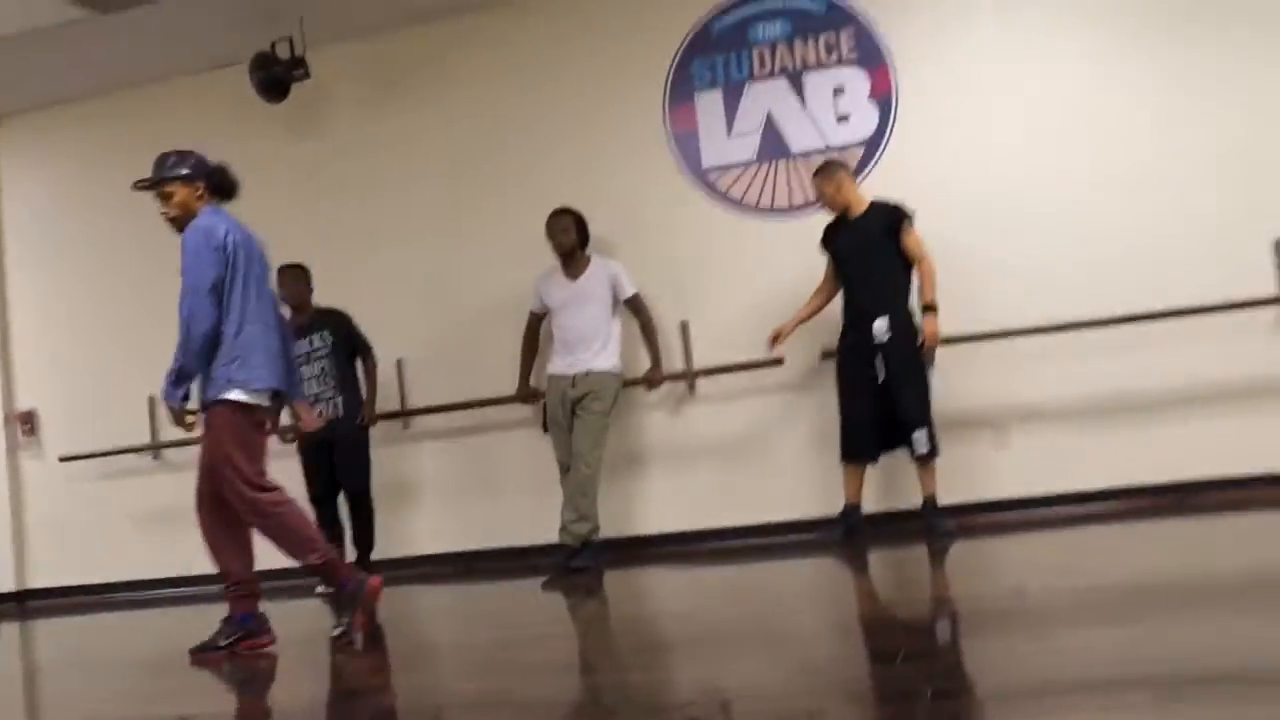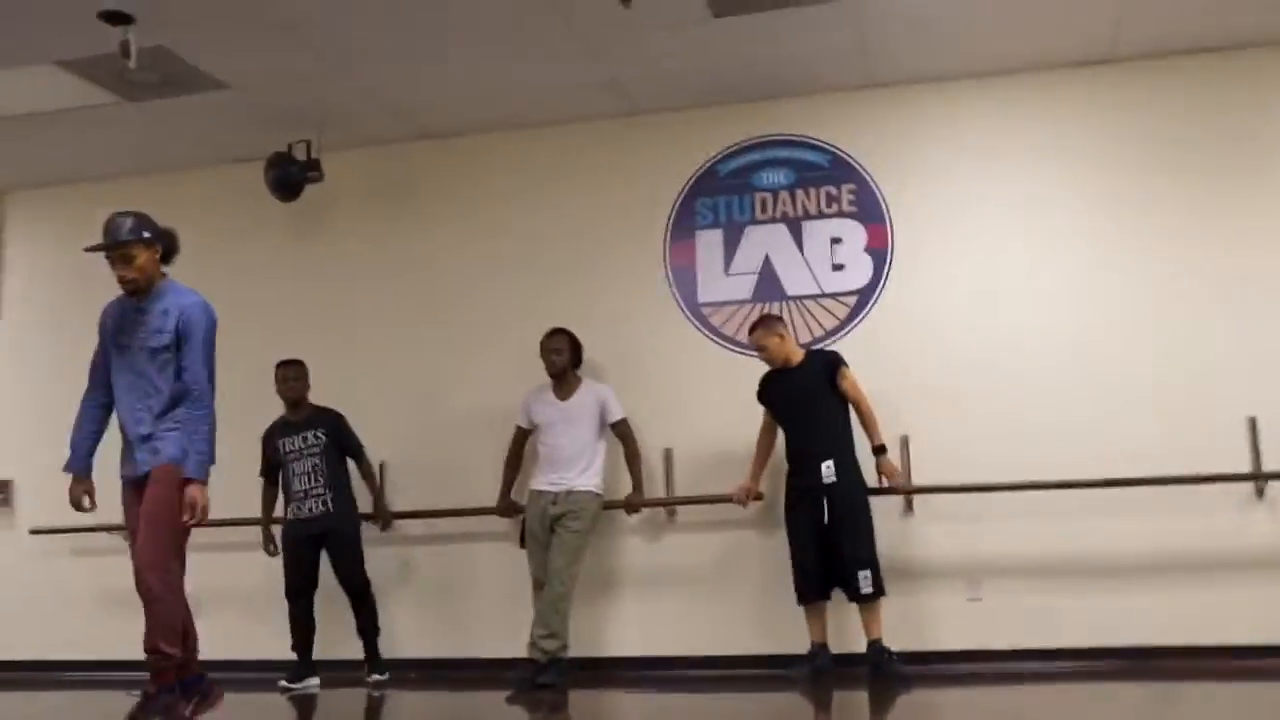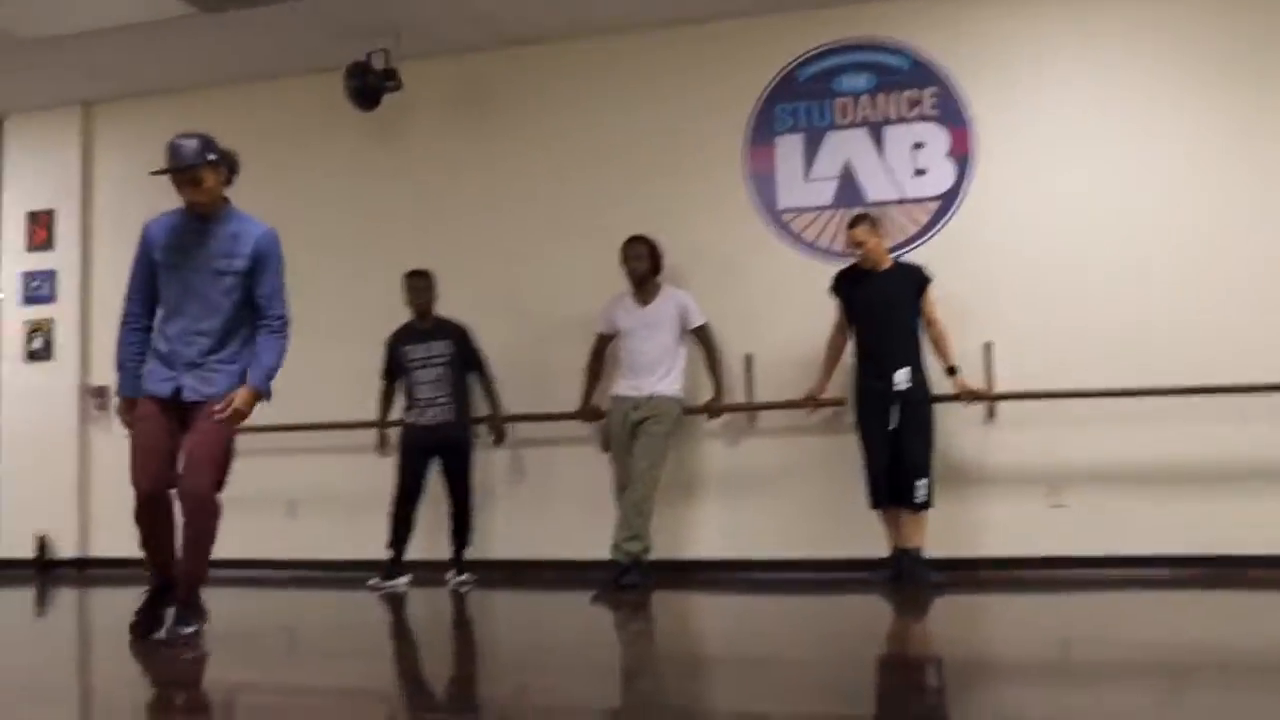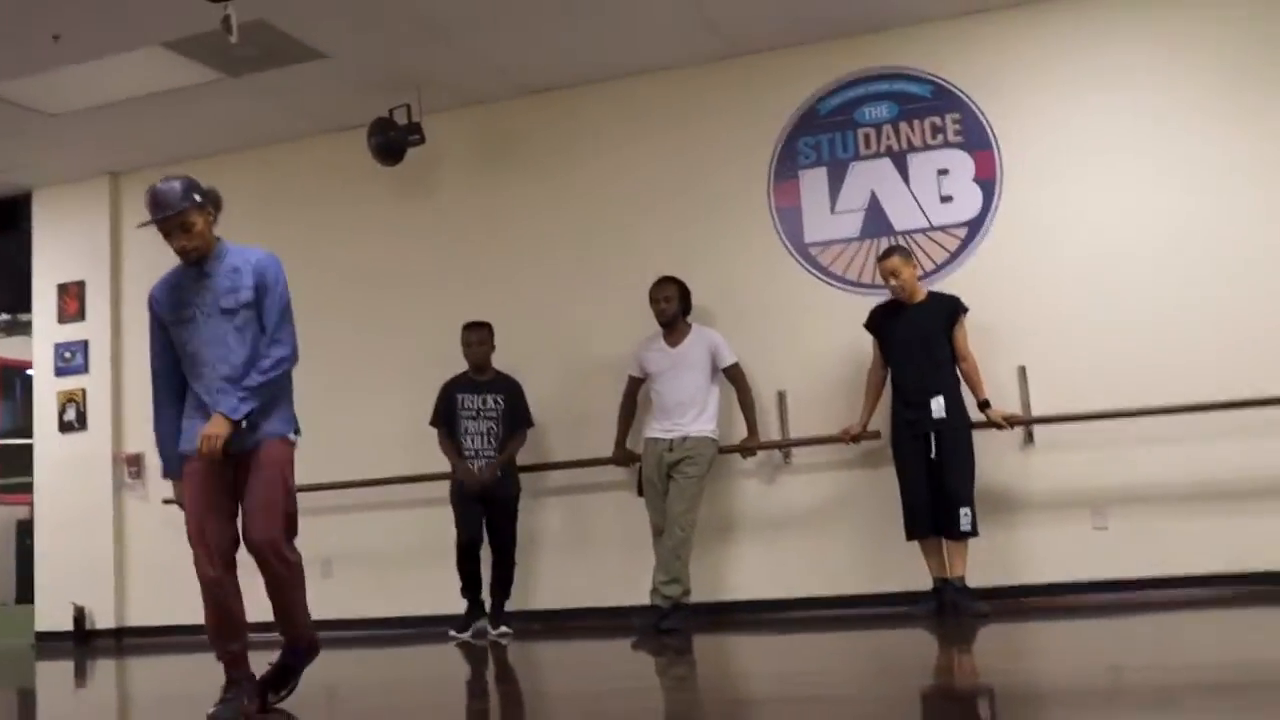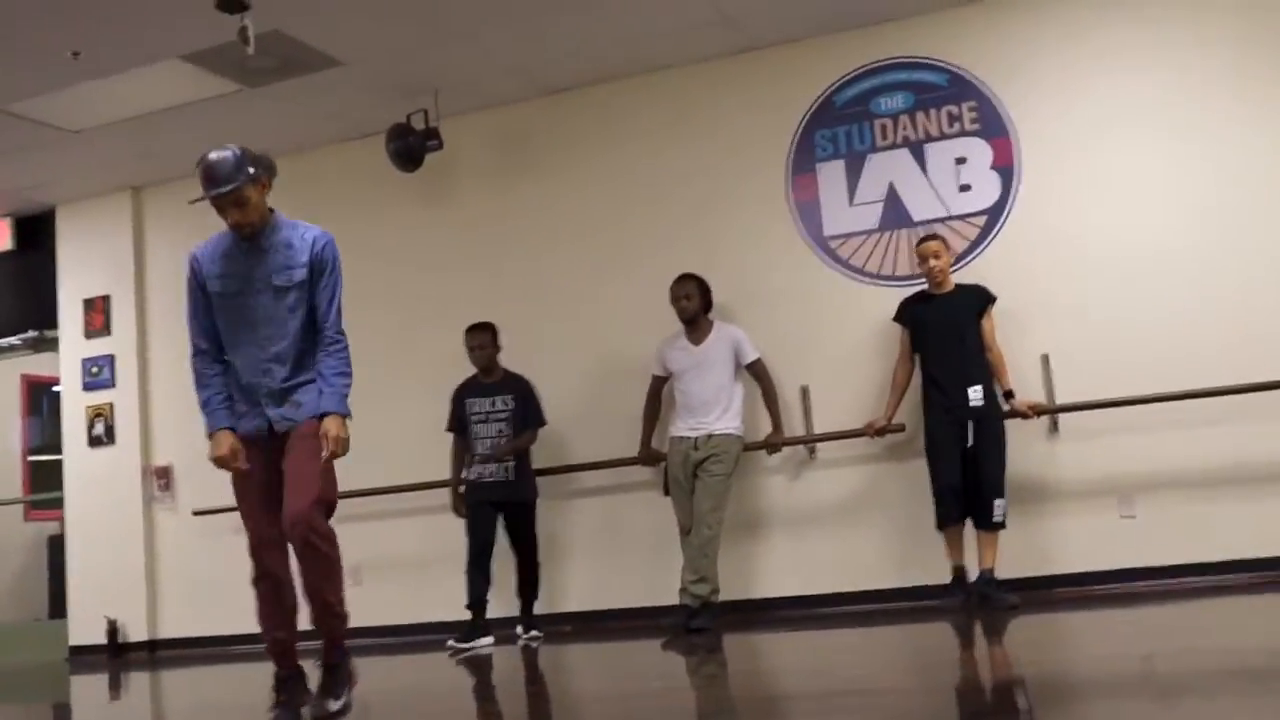
dt=0.5s
person 1, frame 1
left shoulder: (202, 233)
right shoulder: (242, 236)
left elbow: (200, 321)
right elbow: (276, 322)
left wrist: (175, 388)
right wrist: (296, 396)
left hip: (232, 383)
right hip: (256, 381)
left knee: (252, 493)
right knee: (215, 502)
left ankle: (348, 583)
right ankle: (244, 616)
person 1, frame 2
left shoulder: (190, 309)
right shoulder: (113, 315)
left elbow: (199, 397)
right elbow: (97, 395)
left wrist: (200, 477)
right wrist: (78, 465)
left hip: (176, 458)
right hip: (137, 461)
left knee: (156, 568)
right knee: (151, 572)
person 1, frame 3
left shoulder: (257, 239)
right shoulder: (158, 233)
left elbow: (272, 323)
right elbow: (137, 316)
left wrist: (255, 385)
right wrist: (127, 387)
left hip: (218, 385)
right hip: (159, 384)
left knee: (198, 490)
right knee: (149, 488)
left ankle: (189, 596)
right ankle: (162, 583)
person 1, frame 4
left shoulder: (259, 266)
right shoulder: (164, 295)
left elbow: (281, 352)
right elbow: (168, 384)
left wrist: (229, 414)
right wrist: (173, 463)
left hip: (264, 427)
right hip: (205, 439)
left knee: (269, 540)
right knee: (212, 558)
left ankle: (299, 642)
right ankle: (238, 676)
person 1, frame 5
left shoulder: (313, 245)
right shoulder: (204, 262)
left elbow: (330, 337)
right elbow: (206, 354)
left wrist: (335, 408)
right wrist: (219, 426)
left hip: (306, 411)
right hip: (246, 423)
left knee: (303, 520)
right knee: (264, 543)
left ankle: (334, 650)
right ankle: (287, 672)
person 2, frame 1
left shoulder: (890, 216)
right shoulder: (833, 234)
left elbow: (923, 263)
right elbow: (829, 286)
left wrist: (930, 313)
right wrist: (792, 323)
left hip: (897, 333)
right hip: (855, 338)
left knee: (913, 418)
right knee: (855, 424)
left ankle: (931, 507)
right ankle: (851, 512)
person 2, frame 2
left shoulder: (827, 363)
right shoulder: (770, 385)
left elbow: (861, 405)
right elbow: (768, 433)
left wrist: (880, 454)
right wrist: (753, 481)
left hip: (842, 476)
right hip: (801, 484)
left knee: (857, 558)
right knee: (808, 566)
left ankle: (877, 648)
right ankle: (818, 651)
person 2, frame 3
left shoulder: (912, 276)
right shoulder: (847, 281)
left elbow: (932, 325)
right elbow: (840, 333)
left wrist: (953, 374)
right wrist: (821, 383)
left hip: (910, 386)
right hip: (871, 389)
left knee: (914, 468)
right knee: (881, 471)
left ankle: (914, 556)
right ankle: (897, 554)
person 2, frame 4
left shoulder: (947, 306)
right shoulder: (881, 317)
left elbow: (964, 358)
right elbow: (878, 369)
left wrist: (986, 406)
right wrist: (863, 422)
left hip: (949, 418)
right hip: (907, 423)
left knee: (956, 497)
right knee: (919, 504)
left ankle: (958, 586)
right ankle: (940, 585)
person 2, frame 5
left shoulder: (977, 297)
right shoulder: (911, 308)
left elbow: (991, 349)
right elbow: (905, 361)
left wrist: (1011, 396)
right wrist: (888, 414)
left hip: (982, 407)
right hip: (940, 412)
left knee: (988, 489)
right knee: (948, 490)
left ankle: (987, 579)
right ankle: (959, 577)
person 3, frame 1
left shoulder: (609, 271)
right shoulder: (545, 281)
left elbow: (642, 314)
right elbow: (532, 331)
left wrist: (656, 365)
right wrist: (523, 382)
left hip: (600, 376)
right hip: (558, 379)
left knee: (585, 460)
right knee: (568, 464)
left ankle: (573, 542)
right ankle: (584, 542)
person 3, frame 2
left shoulder: (599, 394)
right shoulder: (534, 400)
left elbow: (627, 439)
right elbow: (517, 446)
left wrist: (637, 489)
right wrist: (504, 495)
left hip: (581, 496)
right hip: (540, 496)
left knee: (560, 578)
right knee: (542, 580)
left ankle: (542, 657)
right ankle: (552, 658)
person 3, frame 3
left shoulder: (678, 300)
right shoulder: (616, 306)
left elbow: (708, 344)
right elbow: (598, 352)
left wrist: (718, 394)
right wrist: (587, 400)
left hip: (662, 400)
right hip: (622, 400)
left knee: (642, 481)
right knee: (625, 483)
left ankle: (627, 557)
right ankle: (634, 557)
person 3, frame 4
left shoulder: (709, 340)
right shoulder: (646, 348)
left elbow: (740, 383)
right elbow: (630, 396)
left wrist: (752, 433)
right wrist: (620, 445)
left hip: (696, 442)
right hip: (655, 443)
left knee: (678, 524)
right knee: (661, 527)
left ankle: (665, 601)
right ankle: (675, 601)
person 3, frame 5
left shoulder: (731, 336)
right shoulder: (668, 347)
left elbow: (763, 379)
right elbow: (654, 395)
left wrist: (777, 428)
right wrist: (645, 444)
left hip: (721, 439)
right hip: (680, 441)
left knee: (706, 523)
right knee: (688, 526)
left ankle: (693, 600)
right ankle: (705, 599)
person 4, frame 1
left shoulder: (335, 321)
left elbow: (367, 357)
left wrist: (370, 403)
left hip: (348, 423)
right hip: (310, 430)
left knee: (357, 491)
right knee: (322, 498)
left ankle: (363, 563)
person 4, frame 2
left shoulder: (330, 420)
right shoulder: (273, 435)
left elbow: (360, 459)
right elbow: (270, 483)
left wrist: (378, 501)
right wrist: (265, 526)
left hip: (339, 520)
right hip: (297, 526)
left knee: (357, 585)
right knee: (298, 593)
left ankle: (373, 655)
right ankle: (304, 666)
person 4, frame 3
left shoulder: (455, 332)
right shoulder: (399, 339)
left elbow: (480, 372)
right elbow: (389, 384)
left wrist: (495, 414)
right wrist: (381, 427)
left hip: (455, 428)
right hip: (416, 430)
left knee: (460, 495)
right knee: (406, 495)
left ankle: (458, 561)
right ankle: (396, 564)
person 4, frame 4
left shoulder: (509, 387)
right shoulder: (452, 389)
left elbow: (521, 434)
right elbow: (443, 434)
left wrist: (497, 464)
right wrist: (460, 467)
left hip: (503, 482)
right hip: (465, 482)
left knee: (504, 548)
right knee: (468, 542)
left ankle: (498, 611)
right ankle: (474, 607)
person 4, frame 5
left shoulder: (519, 386)
right shoulder: (463, 393)
left elbow: (532, 433)
right elbow: (459, 442)
left wrist: (505, 449)
right wrist: (455, 487)
left hip: (517, 486)
right hip: (479, 489)
left knee: (526, 551)
right knee: (478, 552)
left ankle: (527, 616)
right ankle: (478, 624)
